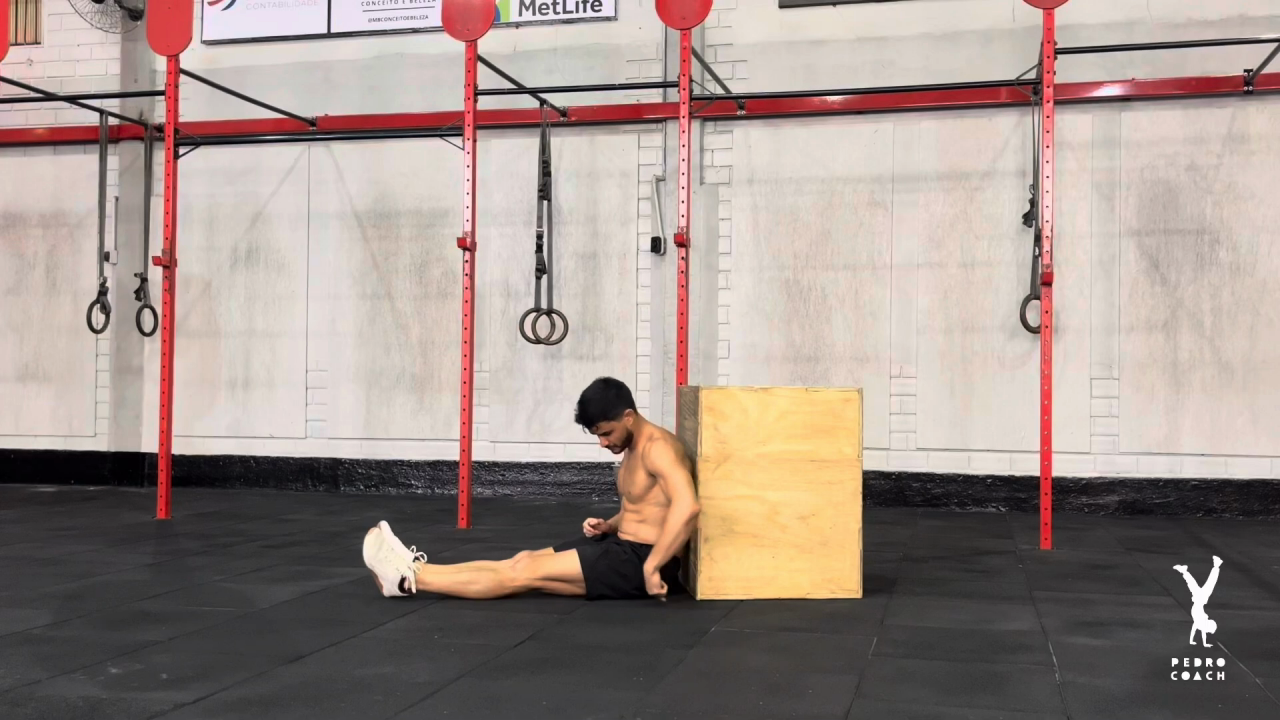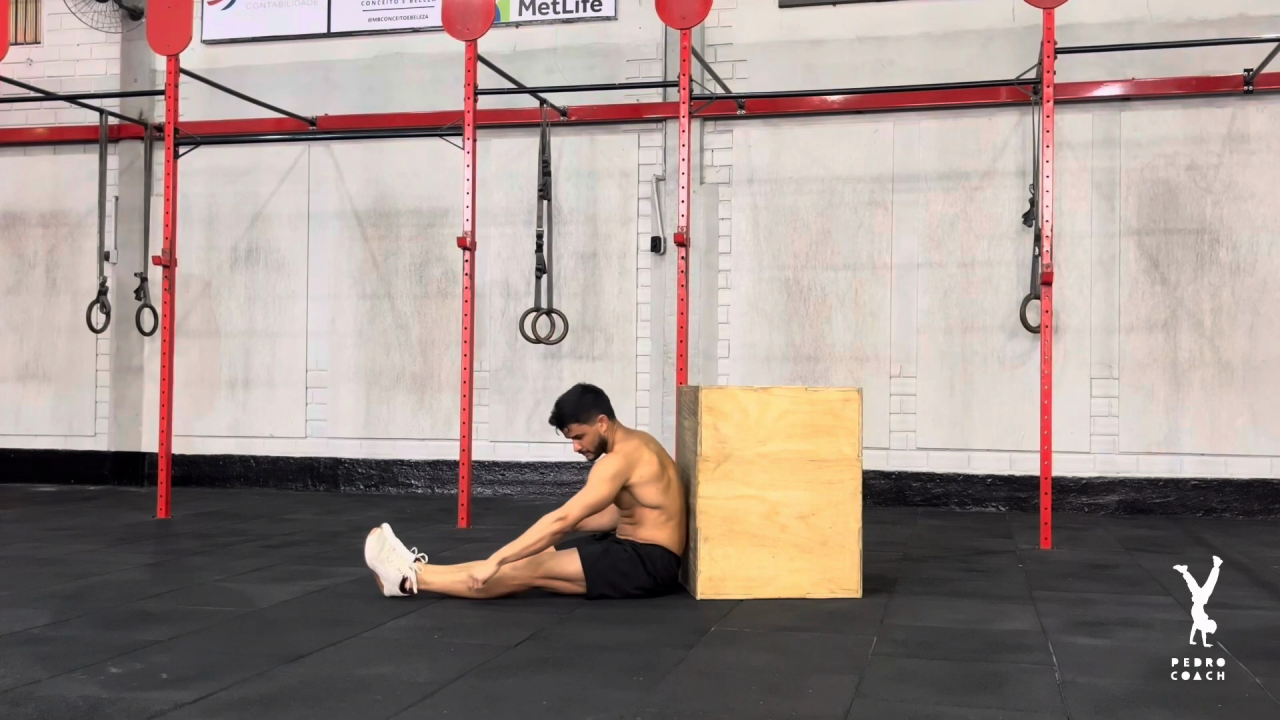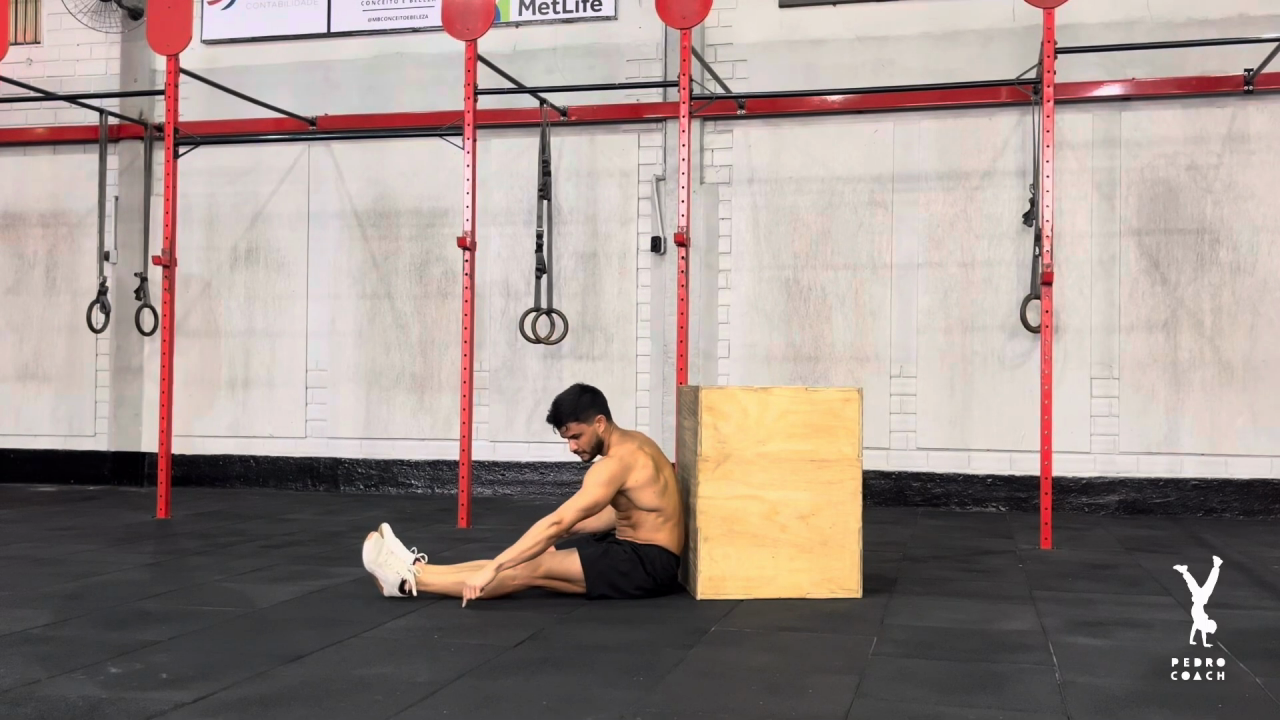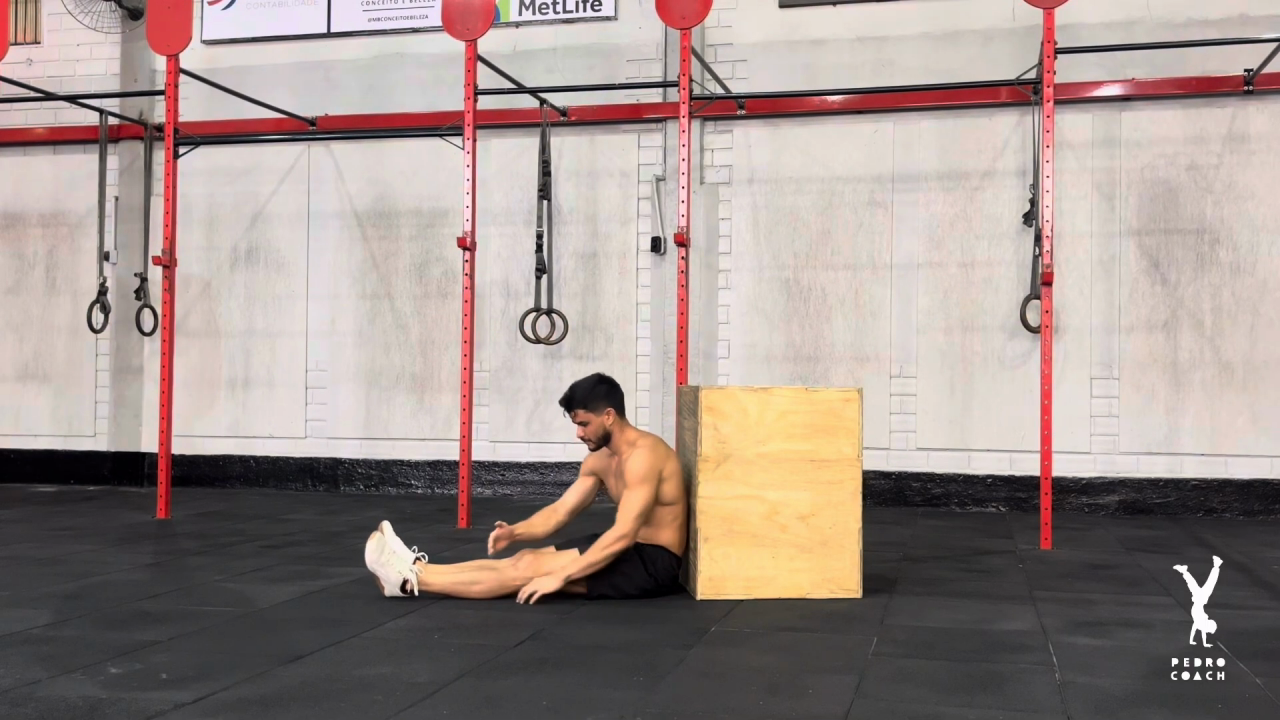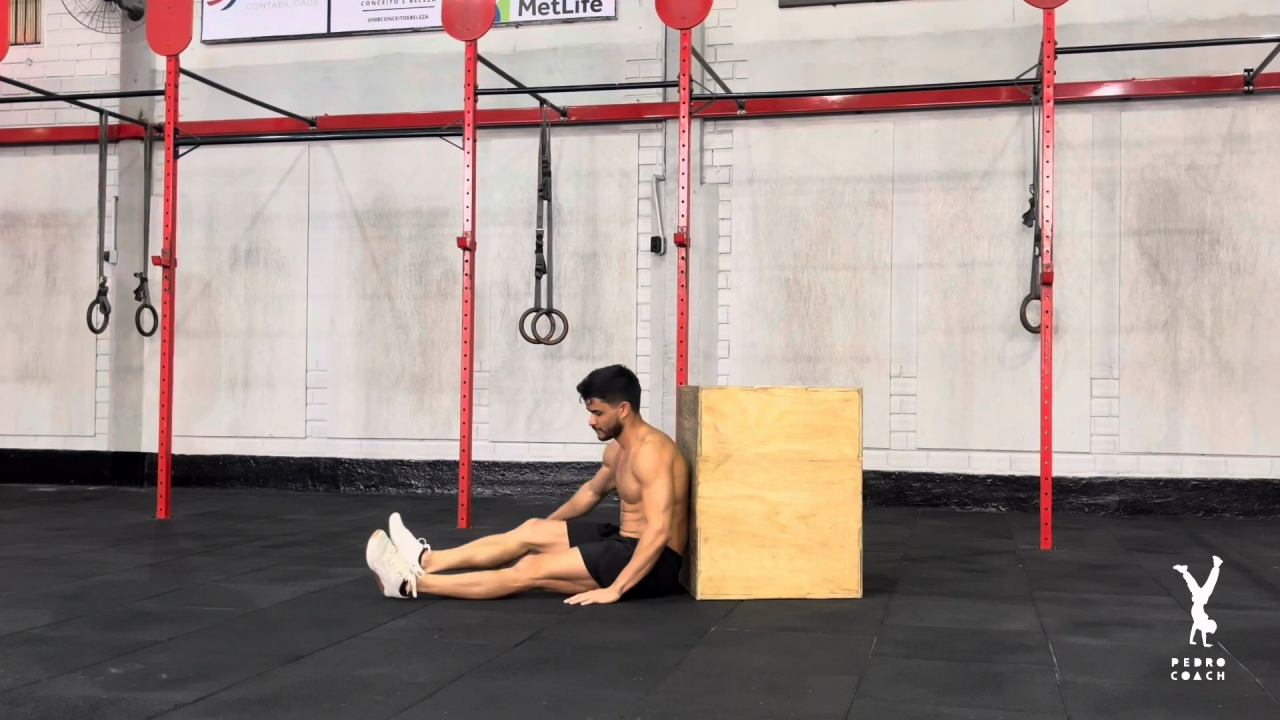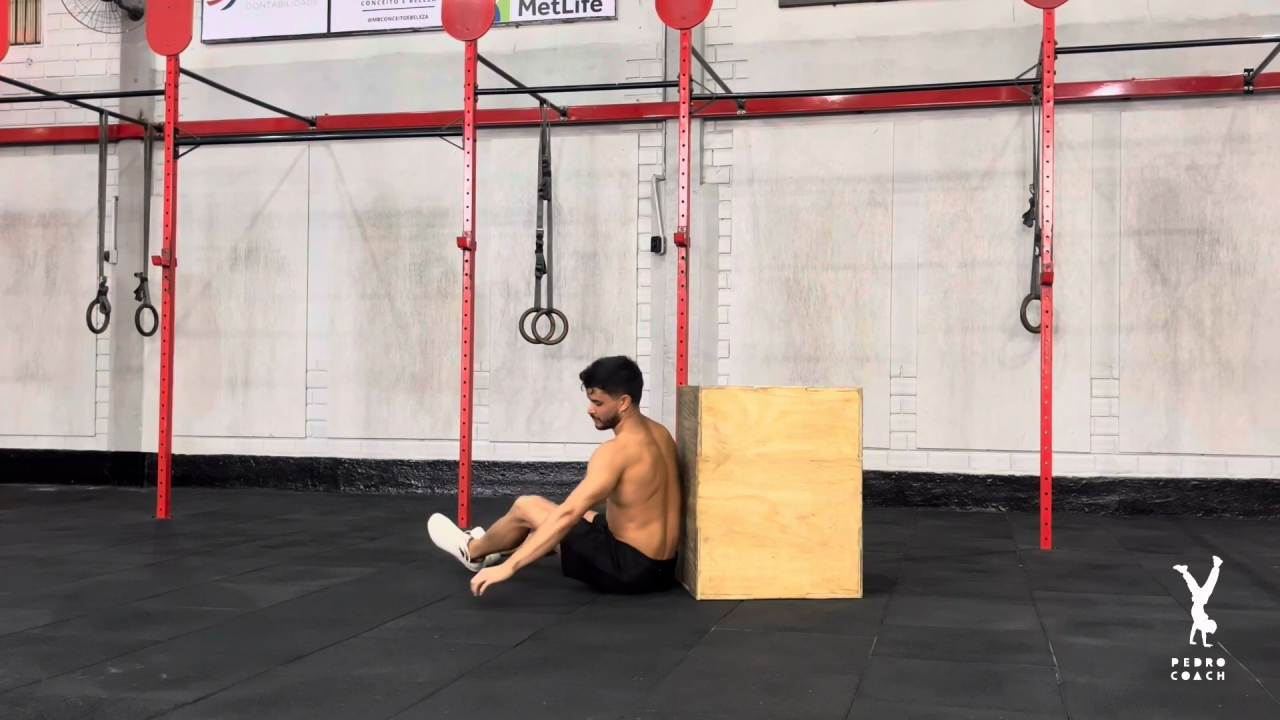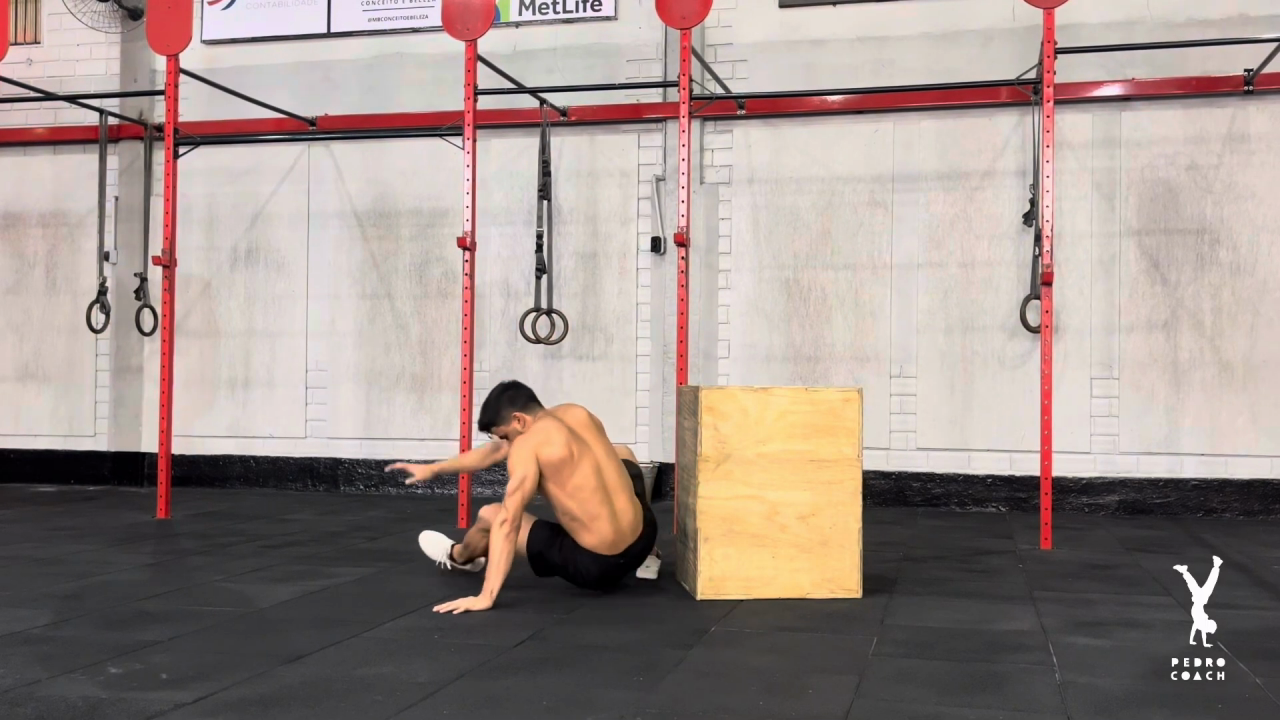
dt=0.7s
person 1, frame 1
left shoulder: (657, 448)
right shoulder: (635, 448)
left elbow: (688, 509)
left wrist: (652, 568)
right wrist: (608, 526)
left hip: (640, 558)
right hip: (627, 546)
left knee: (526, 572)
right knee: (523, 559)
left ankle: (408, 578)
right ankle: (415, 569)
person 1, frame 2
left shoulder: (621, 458)
right shoulder: (632, 445)
left elbow: (562, 520)
left wrist: (495, 562)
right wrist: (568, 524)
left hip: (648, 563)
right hip: (634, 550)
left knee: (528, 570)
right knee: (525, 558)
left ankle: (410, 578)
right ankle: (417, 569)
person 1, frame 3
left shoulder: (617, 462)
right shoulder: (630, 444)
left elbow: (557, 522)
left wrist: (492, 569)
right wrist: (567, 530)
left hip: (648, 563)
right hip: (632, 548)
left knee: (530, 570)
right knee: (523, 559)
left ankle: (408, 580)
right ankle: (417, 568)
person 1, frame 4
left shoulder: (643, 455)
right shoulder: (600, 459)
left elbow: (623, 534)
right elbow: (561, 510)
left wrist: (561, 576)
right wrist: (516, 532)
left hip: (652, 564)
right hip: (631, 551)
left knee: (529, 568)
right knee: (525, 558)
left ankle: (410, 581)
right ankle: (417, 568)
person 1, frame 5
left shoulder: (650, 451)
right shoulder: (619, 449)
left elbow: (660, 532)
right elbow: (594, 490)
left wrist: (615, 589)
right wrist: (555, 525)
left hip: (652, 566)
right hip: (626, 542)
left knee: (531, 571)
right knee: (529, 534)
left ankle: (412, 582)
right ankle: (422, 559)
person 1, frame 6
left shoulder: (617, 451)
right shoulder: (660, 434)
left elbow: (567, 514)
left wrist: (509, 567)
left hip: (627, 569)
right hip: (660, 569)
left knee: (527, 508)
right knee: (581, 523)
left ankle: (472, 550)
right ankle: (499, 547)
person 1, frame 7
left shoulder: (529, 446)
right shoulder: (575, 414)
left elbow: (508, 523)
right elbow: (498, 452)
left wrist: (485, 598)
right wrist: (434, 469)
left hip: (598, 564)
right hip: (644, 532)
left knee: (488, 516)
right knee: (621, 453)
left ankle: (457, 557)
right ankle: (644, 557)
